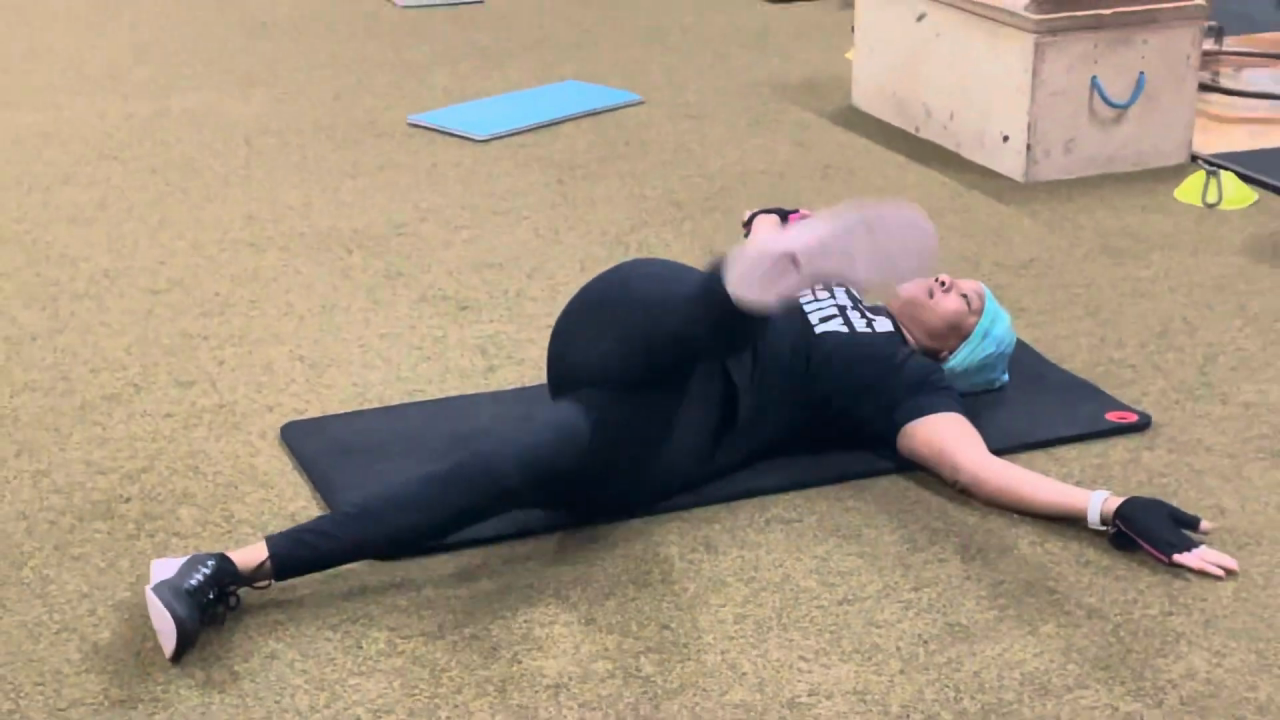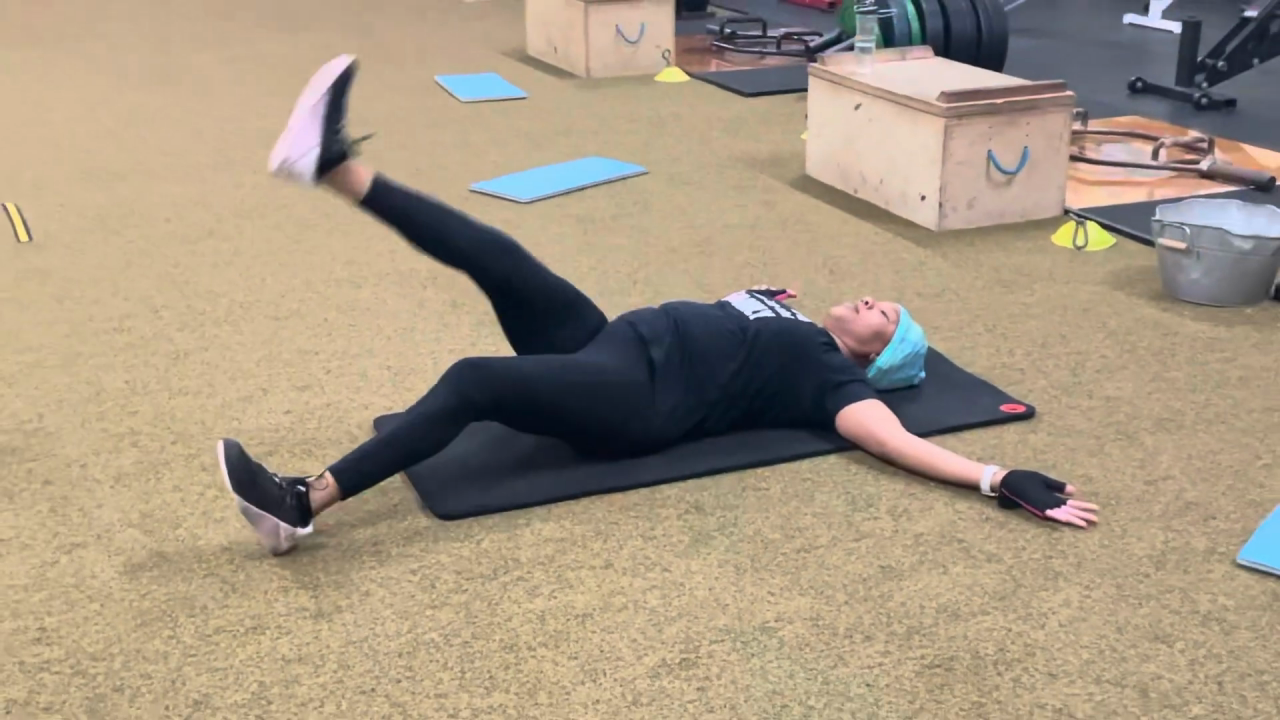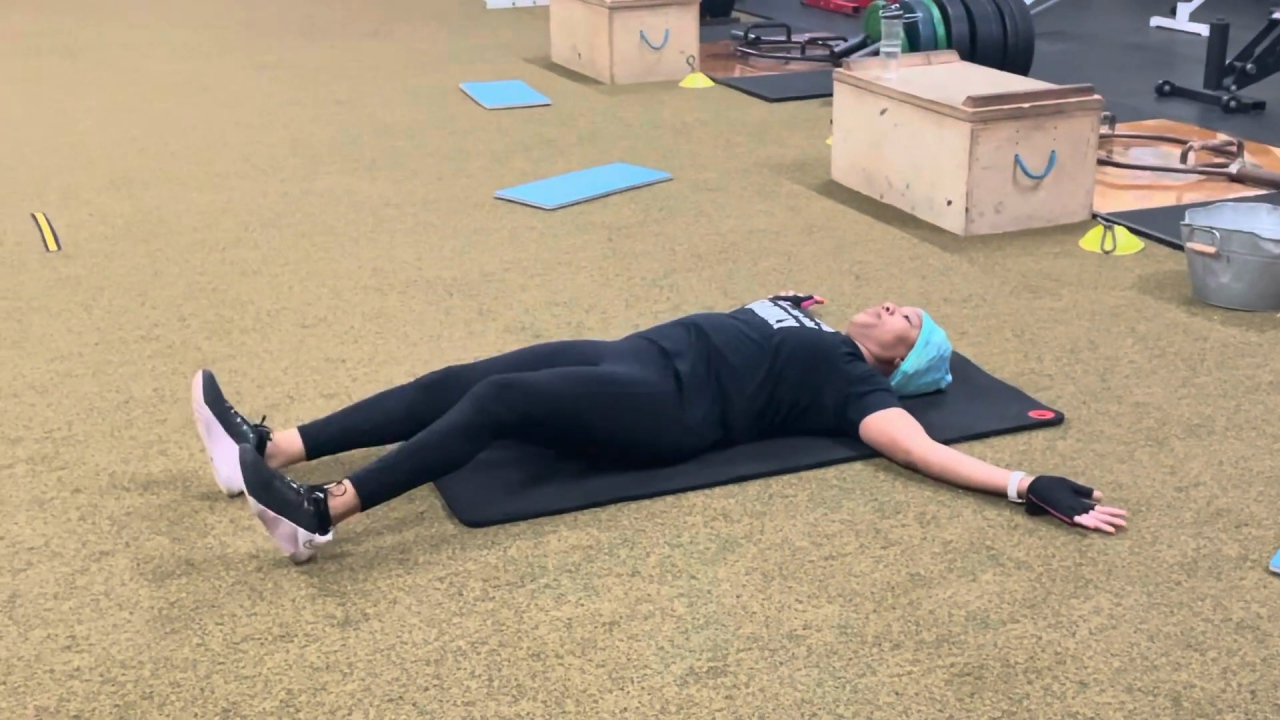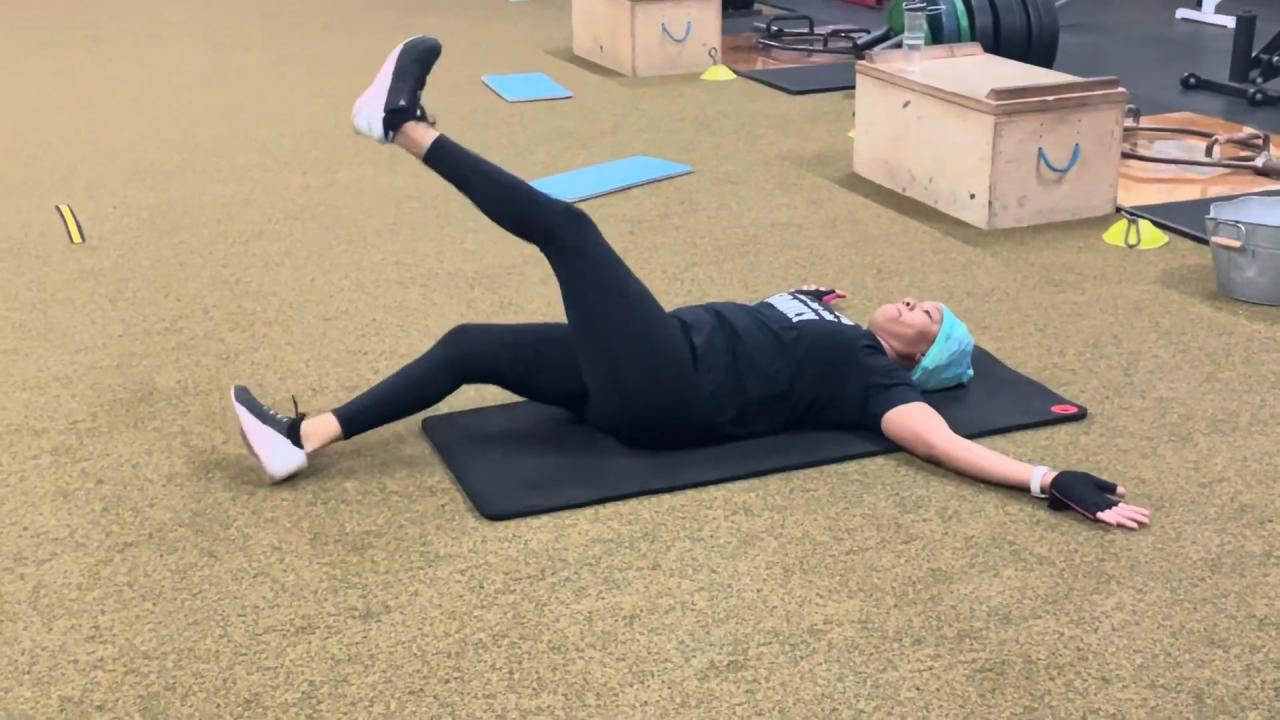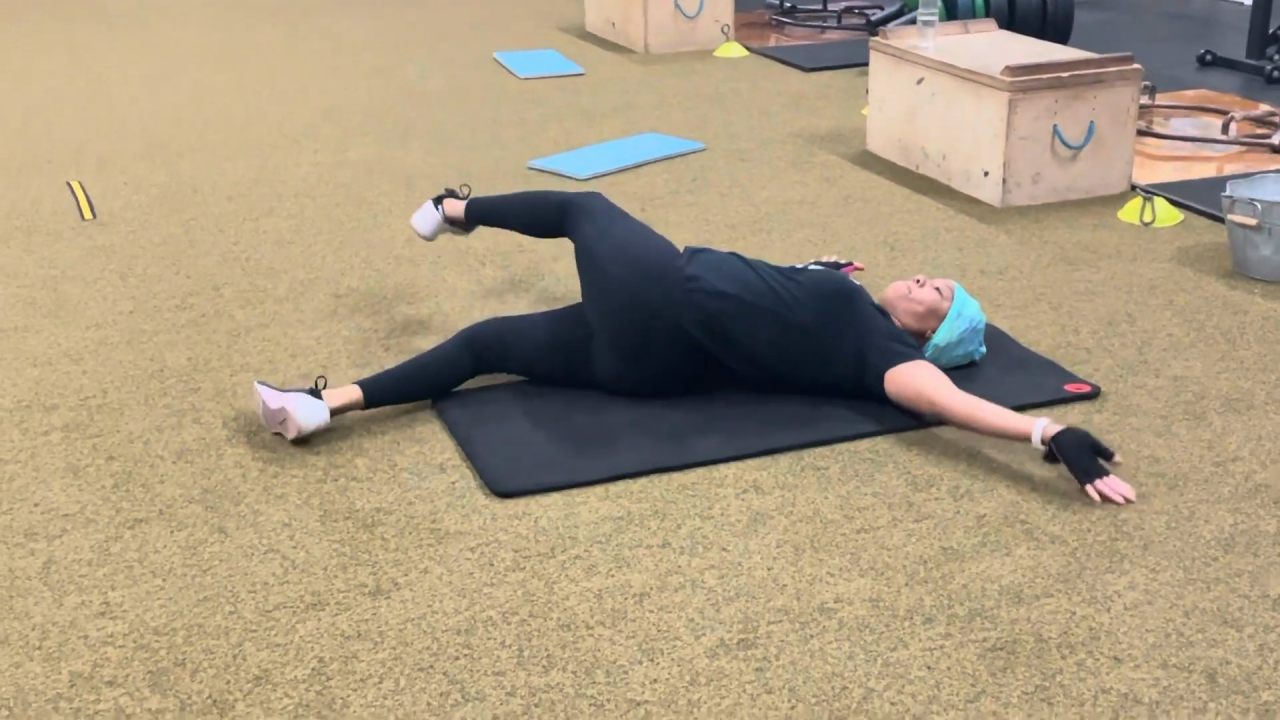
dt=0.7s
person 1, frame 1
left shoulder: (912, 389)
right shoulder: (830, 302)
left elbow: (985, 470)
right elbow: (744, 283)
left wrist: (1115, 510)
right wrist: (766, 228)
left hip: (655, 436)
right hip: (631, 319)
left knee: (507, 468)
right knee: (730, 304)
left ankle: (231, 571)
person 1, frame 2
left shoulder: (832, 378)
right shoulder: (792, 324)
left elbow: (902, 445)
left wrist: (1005, 480)
right wrist: (757, 283)
left hip: (637, 399)
right hip: (610, 344)
left knee: (470, 384)
right knee: (494, 258)
left ankle: (300, 510)
right ankle: (336, 165)
person 1, frame 3
left shoulder: (854, 383)
right shoulder: (812, 332)
left elbow: (926, 451)
left wrist: (1032, 488)
right wrist: (780, 305)
left hip: (663, 406)
right hip: (634, 354)
left knee: (495, 401)
right knee: (454, 381)
left ankle: (321, 510)
right ankle: (263, 447)
person 1, frame 4
left shoulder: (876, 380)
right shoulder: (832, 332)
left elbow: (942, 444)
left wrist: (1052, 484)
right wrist: (801, 297)
left hip: (661, 397)
right hip: (646, 378)
left knee: (563, 224)
right knee: (468, 346)
left ankle: (405, 123)
right ankle: (302, 439)
person 1, frame 5
left shoulder: (883, 349)
right shoulder: (859, 322)
left elbow: (944, 397)
left wrist: (1052, 435)
right wrist: (819, 267)
right hip: (649, 358)
left knee: (584, 205)
right knee: (488, 342)
left ankle: (456, 210)
right ankle: (323, 403)
